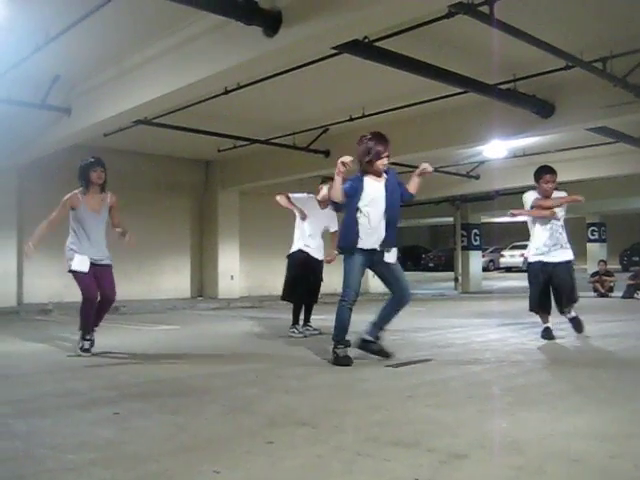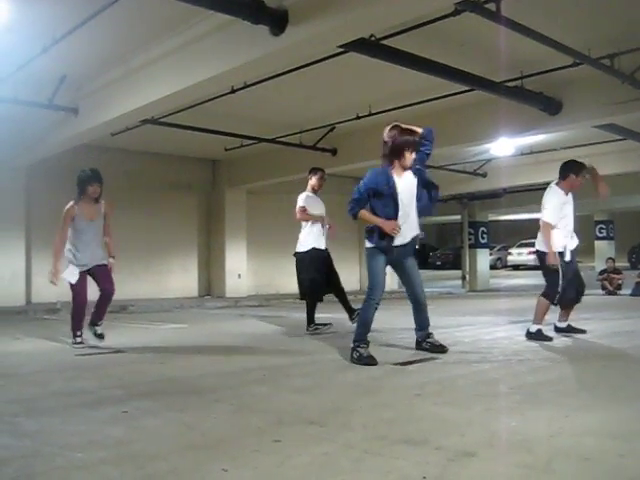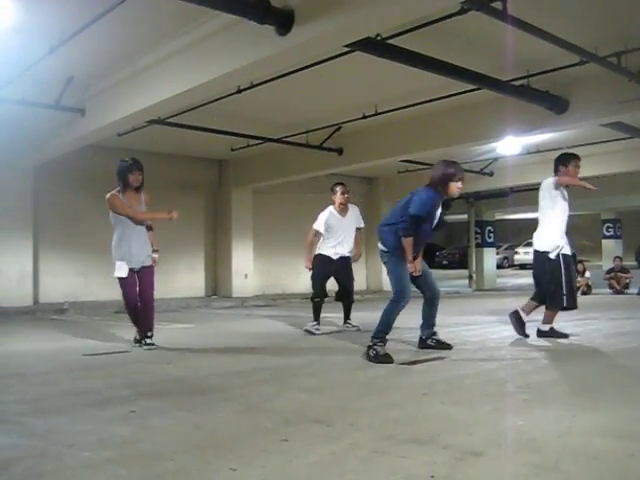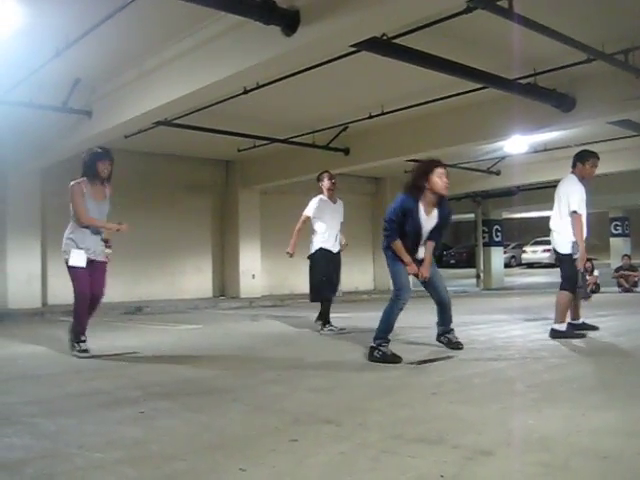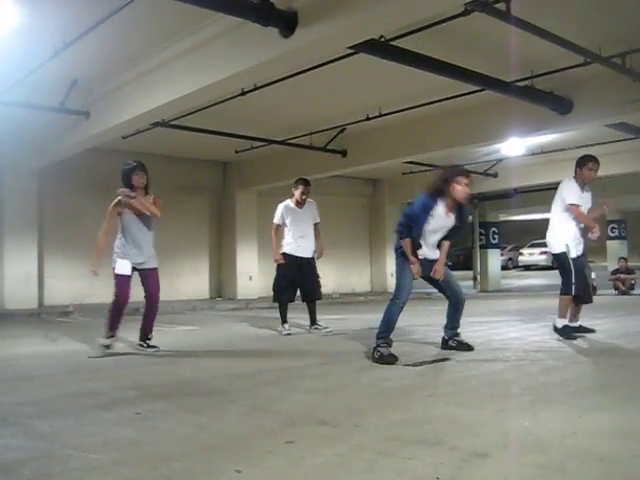
dt=1s
person 1, frame 1
left shoulder: (390, 179)
right shoulder: (355, 181)
left elbow: (406, 196)
right elbow: (338, 202)
left wrist: (419, 175)
right wrist: (339, 173)
left hip: (383, 250)
right hip: (357, 248)
left knee: (403, 294)
right knee: (349, 297)
left ankle: (371, 337)
right ankle: (339, 346)
person 1, frame 2
left shoulder: (414, 171)
right shoulder: (377, 177)
left elbow: (428, 137)
right elbow: (354, 207)
left wrist: (407, 131)
right wrist: (382, 222)
left hip: (404, 245)
right hip: (378, 245)
left knee: (418, 294)
right knee: (375, 295)
left ankle: (423, 337)
right ankle: (359, 345)
person 1, frame 3
left shoulder: (438, 201)
right shoulder: (426, 196)
right elbow: (407, 228)
left wrist: (418, 258)
right wrist: (409, 260)
left hip: (412, 254)
right hip: (394, 249)
left knee: (433, 293)
right knee: (402, 296)
left ankle: (427, 336)
right ankle: (376, 344)
person 1, frame 4
left shoulder: (443, 207)
right shoulder: (405, 201)
left elbow: (434, 237)
right elbow: (390, 233)
left wrist: (427, 263)
right wrist: (408, 263)
left hip: (423, 257)
right hip: (397, 254)
left knee: (443, 297)
right knee: (402, 295)
left ankle: (445, 333)
right ankle: (378, 346)
person 1, frame 5
left shoulder: (461, 212)
right shoulder: (425, 203)
right elbow: (403, 231)
left wrist: (441, 263)
right wrist: (413, 261)
left hip: (433, 260)
right hip: (409, 257)
left knee: (458, 296)
right knee: (400, 297)
left ankle: (450, 337)
right ankle: (381, 345)
person 2, frame 1
left shoulder: (110, 199)
right shoulder: (74, 198)
left elbow: (116, 224)
right elbow: (51, 220)
left wrist: (124, 232)
right wrist: (33, 241)
left hip: (101, 256)
right hip: (79, 255)
left knee: (109, 295)
right knee: (91, 296)
left ankle: (91, 329)
right ankle: (85, 337)
person 2, frame 2
left shoulder: (104, 207)
right shoulder: (72, 209)
right elbow: (61, 238)
left wrist: (111, 257)
right wrist: (55, 267)
left hip: (97, 258)
right hip: (75, 259)
left knee: (108, 289)
right knee: (80, 300)
left ankle: (96, 322)
right ankle: (77, 335)
person 2, frame 3
left shoulder: (143, 197)
right shoulder: (113, 198)
right elbow: (137, 216)
left wrist: (154, 249)
right wrist: (167, 215)
left hip: (144, 254)
right hip: (124, 255)
left knee: (147, 296)
right knee: (130, 298)
left ankle: (147, 335)
right ankle: (139, 330)
person 2, frame 4
left shoulder: (107, 189)
right shoulder: (77, 186)
right elbow: (83, 218)
left wrist: (106, 245)
right wrist: (114, 226)
left hip: (96, 248)
right hip: (77, 245)
left knee: (97, 294)
right knee: (84, 293)
left ankle: (75, 332)
right ankle: (79, 339)
person 2, frame 5
left shoulder: (153, 200)
right shoulder: (119, 203)
left elbow: (157, 214)
right elbow: (105, 233)
left wrist: (134, 200)
right wrist: (97, 260)
left hip: (147, 257)
right hip: (124, 256)
left knee: (153, 299)
right knee: (121, 297)
left ankle: (145, 339)
right ankle: (110, 334)
person 3, frame 1
left shoulder: (561, 196)
right shoulder: (529, 195)
left elbow: (549, 213)
right elbow: (541, 203)
left wrist: (523, 212)
right wrist: (571, 199)
left hip: (561, 255)
right hip: (537, 256)
left knee: (566, 290)
right knee: (538, 295)
left ankle: (570, 313)
right ankle: (546, 325)
person 3, frame 2
left shoulder: (565, 187)
right shoulder: (554, 197)
left elbow: (590, 170)
right elbow: (546, 226)
left wrist: (599, 183)
right wrist: (550, 253)
left hip: (565, 248)
right hip: (553, 250)
left knee: (576, 286)
right knee: (555, 288)
left ankle: (562, 323)
right ankle: (534, 329)
person 3, frame 3
left shoulder: (559, 190)
right shoulder: (550, 183)
right elbow: (564, 180)
right wrist: (585, 184)
left hip: (554, 245)
right hip: (551, 246)
left knee: (549, 288)
right knee: (560, 288)
left ankle: (520, 314)
right ankle: (545, 327)
person 3, frame 4
left shoulder: (567, 183)
right shoulder: (575, 186)
right elbow: (576, 217)
right wrist: (581, 247)
left hip: (562, 242)
right hip: (569, 243)
left knee: (573, 282)
right knee: (571, 283)
left ankle: (576, 321)
right ankle: (558, 327)
person 3, frame 5
left shoulder: (586, 190)
right shoulder: (568, 185)
left elbow: (586, 214)
right elbow: (575, 211)
left wrist: (601, 210)
right wrist: (594, 226)
left hip: (574, 242)
right hip: (562, 242)
left knee: (582, 281)
right knee: (573, 280)
left ankle: (573, 323)
right ankle: (561, 322)
person 4, frame 1
left shoulder: (331, 212)
right shoulder: (305, 199)
left elbow: (334, 233)
right elbow: (280, 197)
left wrist: (333, 252)
right wrist: (295, 208)
left hip: (317, 255)
right hip: (300, 251)
left knee: (312, 289)
right knee: (299, 288)
left ankle: (306, 324)
right ankle: (294, 325)
person 4, frame 2
left shoulder: (317, 199)
right shoulder: (304, 197)
right elbow: (300, 215)
left wrist: (327, 224)
right wrist: (321, 218)
left hip: (320, 247)
right hip: (309, 249)
left knee: (333, 281)
right knee: (314, 286)
left ankle: (351, 312)
right ankle: (311, 324)
person 4, frame 3
left shoulder: (355, 211)
right shoulder: (326, 215)
left elbow: (359, 229)
right elbow: (312, 236)
left wrist: (358, 249)
right wrist: (308, 259)
left hip: (344, 257)
right hip: (324, 255)
left knee: (348, 290)
right knee: (318, 287)
left ankle: (347, 321)
right ankle: (315, 322)
person 4, frame 4
left shoulder: (340, 203)
right shoulder: (318, 202)
right elbow: (301, 222)
left wrist: (342, 239)
right wrist: (292, 244)
left hip: (334, 250)
right hip: (321, 249)
left knee: (331, 285)
right knee: (325, 285)
left ankle: (322, 316)
right ankle: (325, 324)
person 4, frame 5
left shoulder: (312, 205)
right shoulder: (284, 207)
left elbow: (316, 226)
right elbow: (275, 230)
left wrist: (320, 245)
right wrist: (276, 252)
left hip: (308, 255)
right hip: (289, 255)
left knee: (311, 289)
right knee: (284, 289)
left ankle: (314, 323)
right ankle: (284, 323)
